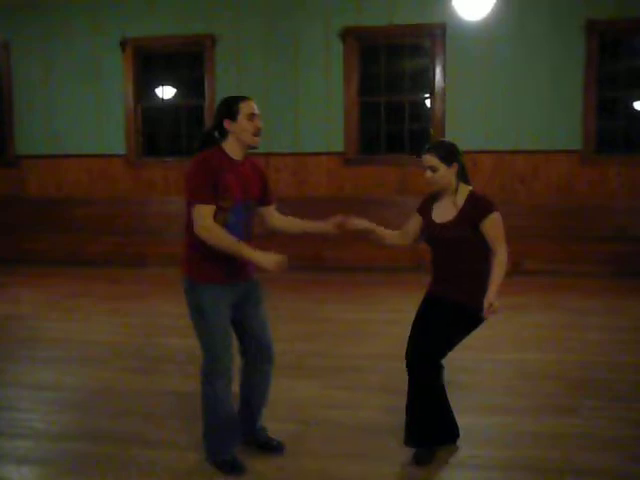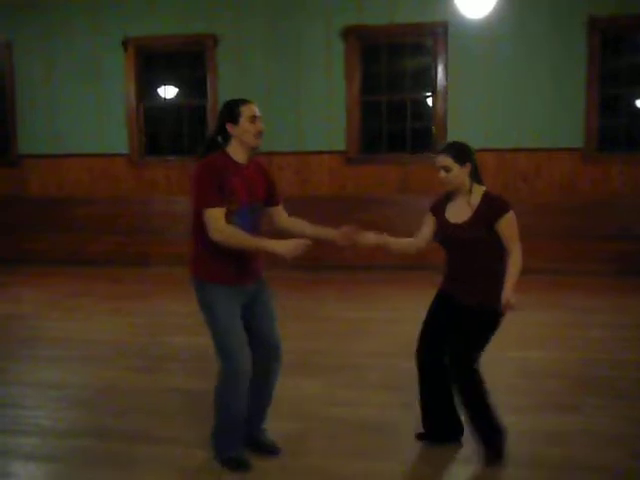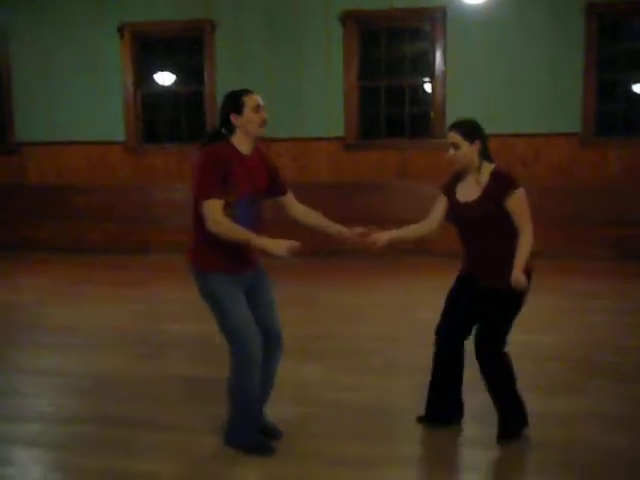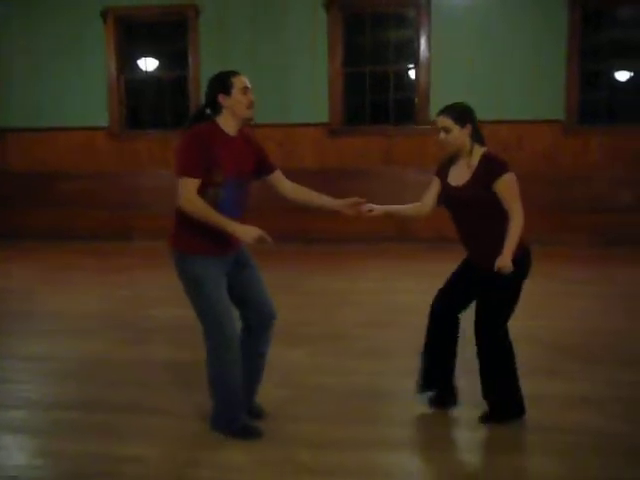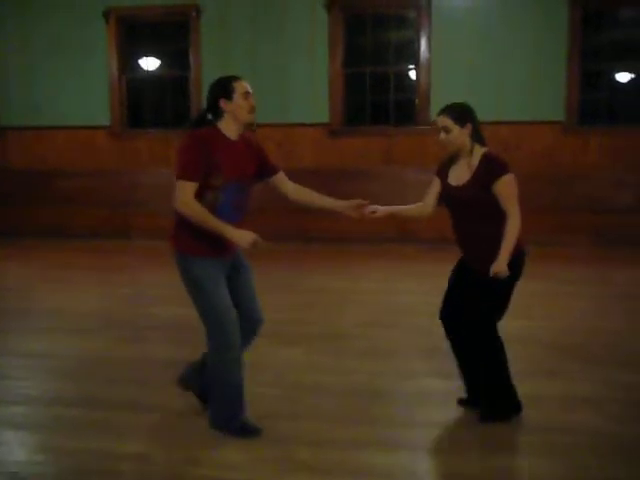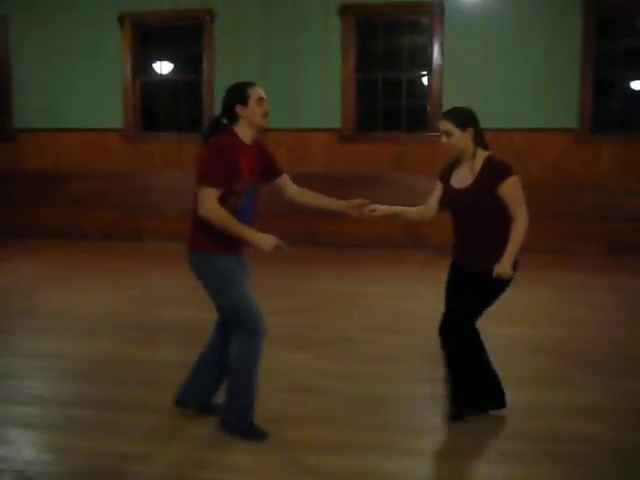
dt=0.2s
person 1, frame 1
left shoulder: (254, 170)
right shoulder: (205, 165)
left elbow: (274, 219)
right elbow: (204, 227)
left wrist: (321, 227)
right wrist: (256, 256)
left hip: (243, 279)
right hip: (207, 282)
left knee: (261, 353)
right knee: (219, 365)
left ankle: (250, 430)
right ankle: (219, 447)
person 1, frame 2
left shoulder: (259, 172)
right shoulder: (210, 169)
left elbow: (282, 219)
right elbow: (218, 231)
left wrist: (330, 234)
right wrist: (275, 246)
left hip: (252, 280)
right hip: (216, 284)
left knee: (269, 353)
right knee: (236, 363)
left ankle: (251, 430)
right ankle: (226, 444)
person 1, frame 3
left shoulder: (262, 163)
right shoulder: (212, 159)
left elbow: (295, 208)
right elbow: (214, 222)
left wrist: (342, 232)
right wrist: (268, 243)
left hip: (250, 268)
right hip: (216, 271)
left knee: (271, 341)
right knee: (248, 347)
left ankle: (254, 415)
right ankle: (241, 431)
person 1, frame 4
left shoulder: (248, 145)
right shoulder: (198, 139)
left elbow: (287, 188)
right elbow: (186, 200)
left wrist: (337, 205)
right wrist: (236, 227)
left hip: (232, 250)
right hip: (196, 254)
left knee: (263, 315)
right knee: (224, 334)
left ankle: (242, 393)
right ankle: (227, 416)
person 1, frame 5
left shoulder: (250, 149)
right shoulder: (199, 142)
left elbow: (291, 189)
right elbow: (183, 202)
left wrist: (341, 206)
right wrist: (231, 231)
left hip: (230, 252)
right hip: (197, 255)
left knee: (250, 321)
right knee: (226, 331)
left ankle: (198, 377)
right ankle: (227, 415)
person 1, frame 6
left shoulder: (258, 151)
right shoulder: (219, 148)
left elbow: (293, 191)
right elbow: (206, 208)
left wrist: (342, 206)
right wrist: (254, 236)
left hip: (232, 252)
right hip: (210, 253)
left knee: (232, 327)
right knee: (252, 327)
left ankle: (194, 394)
right ankle: (237, 416)
person 2, frame 1
left shoulder: (479, 205)
right shoulder: (430, 203)
left elbow: (500, 252)
right elbow: (403, 238)
left wrist: (492, 292)
right wrist: (368, 226)
left hip: (469, 298)
right hip: (439, 292)
left knee: (425, 356)
right knee: (416, 358)
left ankle: (427, 438)
right ankle: (442, 431)
person 2, frame 2
left shoulder: (494, 205)
right shoulder: (442, 205)
left elbow: (514, 251)
right elbow: (416, 243)
left wrist: (507, 290)
right wrist: (380, 239)
left hip: (484, 299)
right hip: (450, 294)
left knee: (461, 363)
right knee: (427, 355)
left ankle: (492, 436)
right ankle: (444, 428)
person 2, frame 3
left shoulder: (503, 182)
right shoulder: (454, 185)
left elbow: (525, 229)
right elbow: (429, 225)
left wrist: (518, 269)
right wrist: (389, 235)
left hip: (505, 280)
right hip: (473, 275)
left knee: (488, 347)
right knee: (447, 335)
left ankle: (513, 419)
right ankle: (445, 409)
person 2, frame 4
left shoulder: (493, 165)
right shoulder: (447, 167)
left elbow: (516, 214)
right elbow: (424, 207)
left wrist: (506, 256)
right wrist: (384, 209)
left hip: (506, 262)
right hip: (478, 259)
left knee: (489, 327)
right knee: (442, 309)
left ankle: (507, 405)
right ankle: (443, 389)
person 2, frame 5
left shoulder: (494, 166)
right shoulder: (447, 167)
left elbow: (513, 216)
right elbow: (425, 207)
left wrist: (502, 260)
right wrist: (387, 210)
left hip: (500, 263)
right hip: (472, 259)
left knee: (480, 325)
right knee: (452, 315)
left ankle: (503, 404)
right ankle: (482, 393)
person 2, frame 6
left shoulder: (497, 169)
right shoulder: (450, 171)
left elbow: (520, 217)
right elbow: (427, 211)
left wrist: (507, 259)
right wrist: (389, 210)
left hip: (493, 265)
right hip: (463, 262)
left knee: (452, 325)
right knee: (459, 325)
left ankle: (464, 399)
right ankle: (486, 397)
